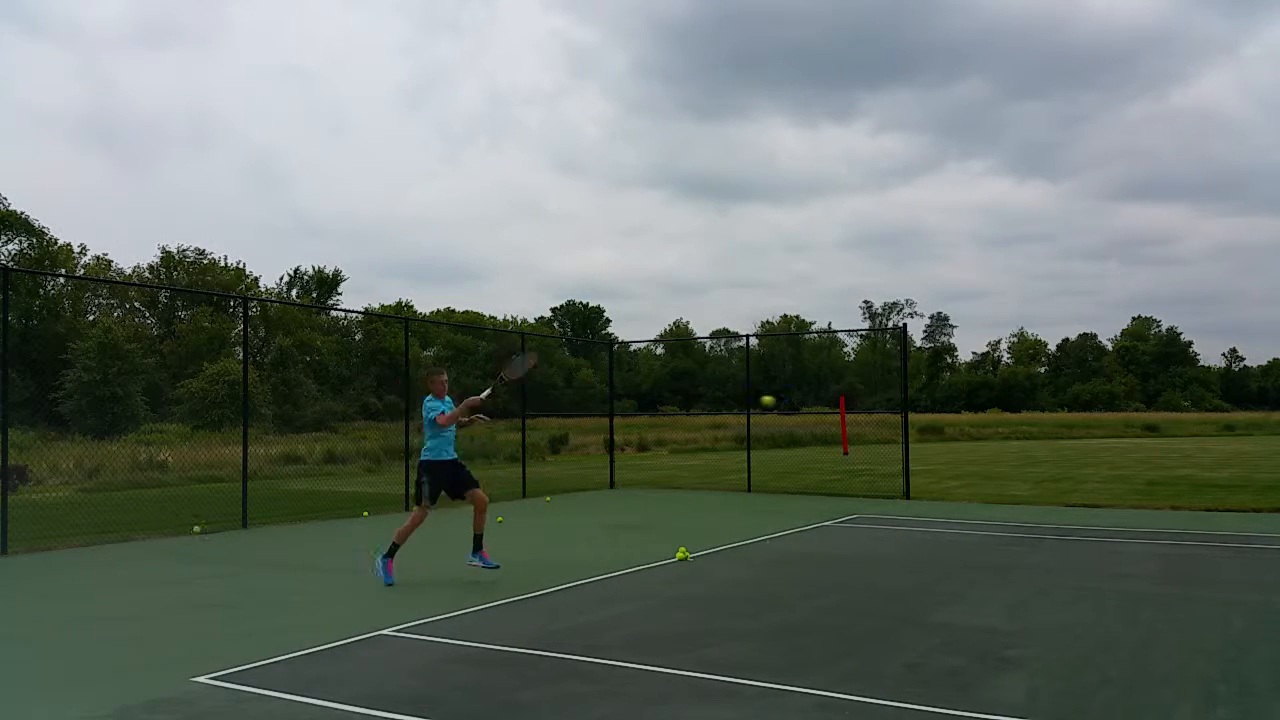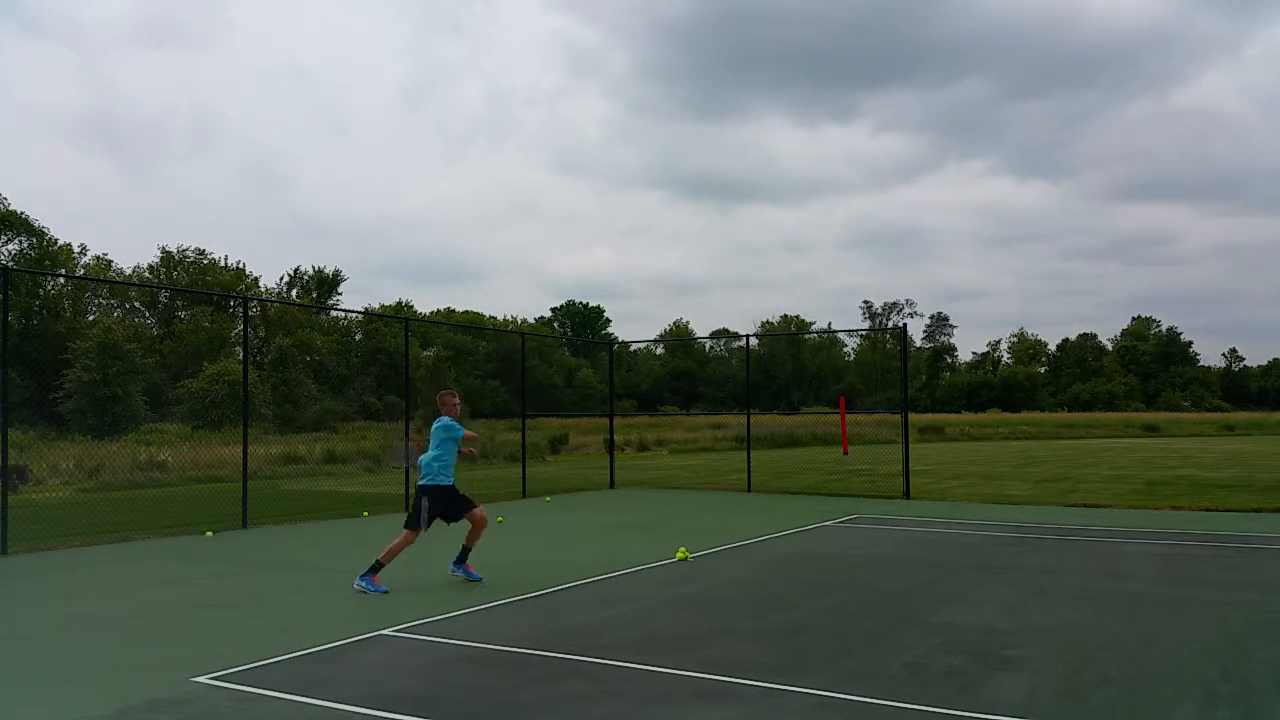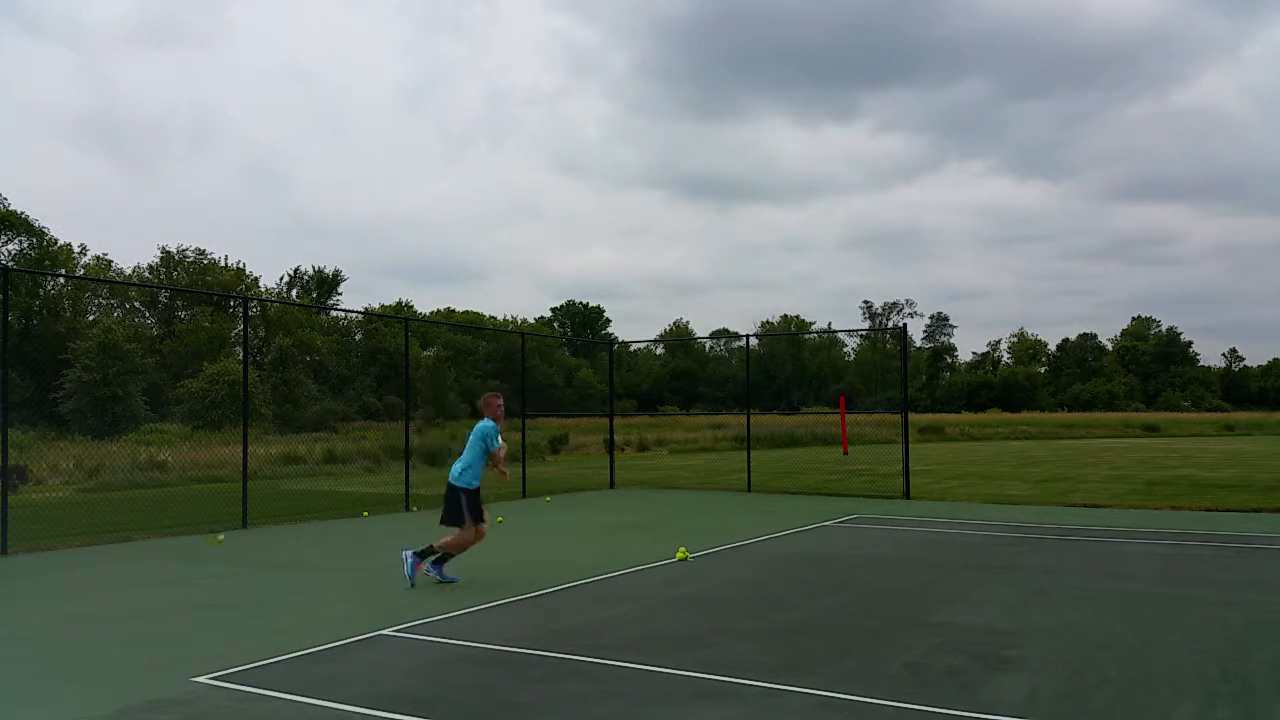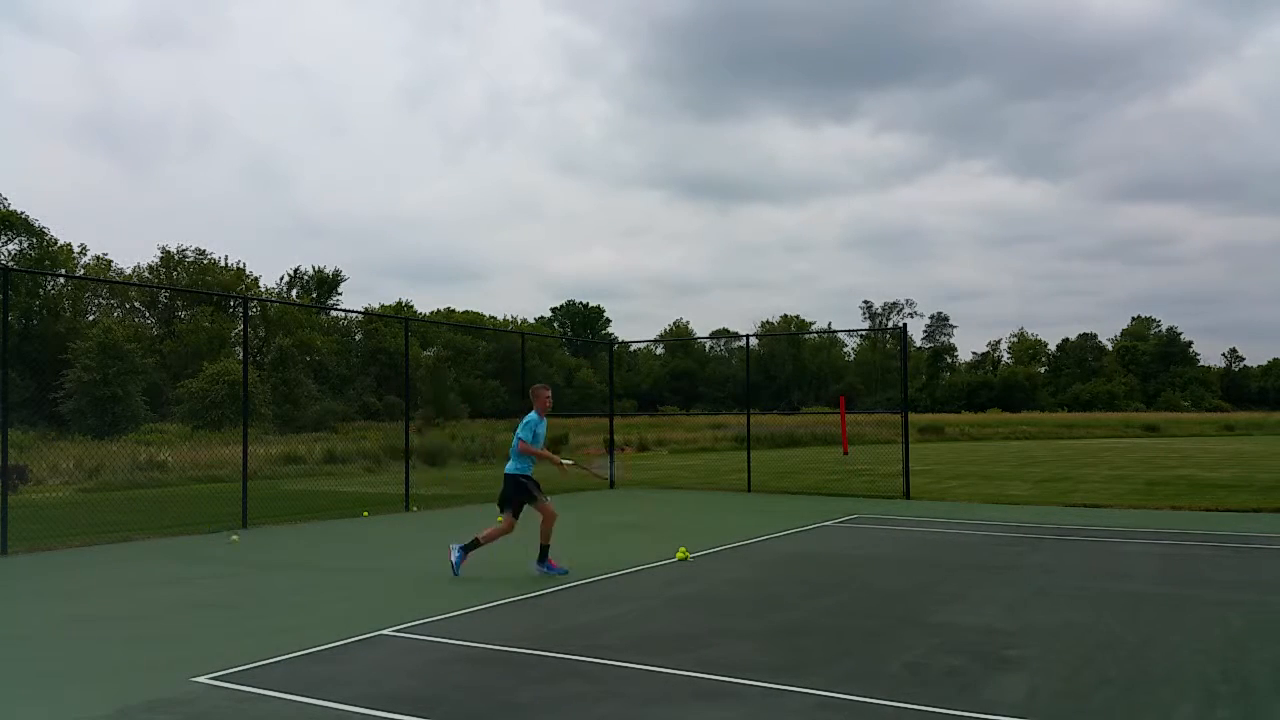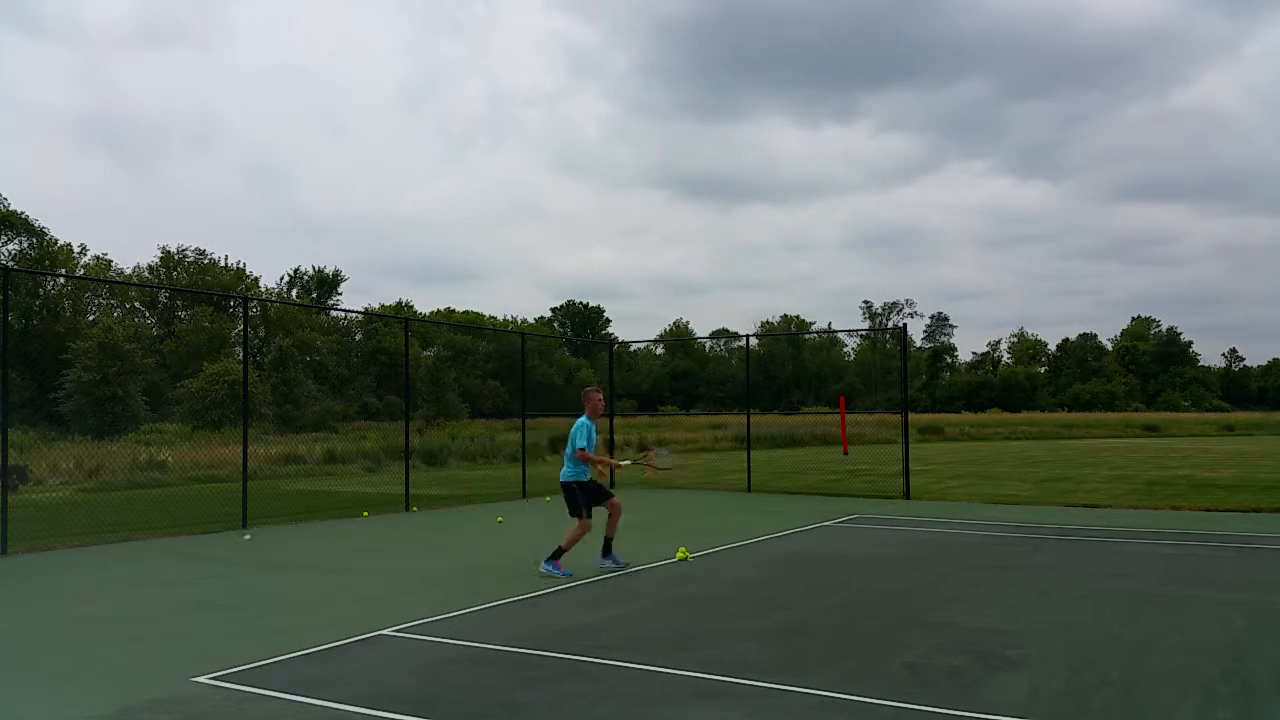
dt=0.2s
person 1, frame 1
left shoulder: (447, 400)
right shoulder: (430, 403)
right elbow: (443, 423)
left wrist: (470, 419)
right wrist: (462, 406)
left hip: (451, 461)
right hip: (432, 463)
left knee: (481, 501)
right knee: (419, 515)
left ankle: (477, 553)
right ankle: (387, 559)
person 1, frame 2
left shoulder: (444, 425)
right shoulder: (445, 424)
right elbow: (471, 436)
left wrist: (460, 451)
left hip: (446, 487)
right hip: (431, 487)
left knee: (481, 519)
right knee: (410, 536)
left ankle: (460, 564)
right ankle: (366, 576)
person 1, frame 3
left shoulder: (485, 426)
right shoulder: (489, 427)
right elbow: (498, 457)
left wrist: (499, 466)
right wrist: (502, 447)
left hip: (465, 484)
right hip: (462, 485)
left knee: (479, 533)
right knee: (466, 536)
left ankle: (436, 564)
right ankle: (416, 556)
person 1, frame 4
left shoulder: (542, 420)
right shoulder: (532, 419)
right elbow: (521, 446)
left wrist: (555, 459)
right wrist: (549, 456)
left hip: (518, 474)
right hip: (518, 474)
left knee: (507, 526)
right knee: (550, 513)
left ankle: (462, 550)
right ankle: (543, 561)
person 1, frame 5
left shoulder: (590, 424)
right shoulder: (583, 424)
right elbow: (579, 454)
left wrist: (595, 465)
right wrist: (604, 461)
left hip: (583, 479)
right hip: (573, 479)
left knee: (616, 506)
right knee: (585, 525)
left ankle: (606, 554)
right ankle: (550, 562)
